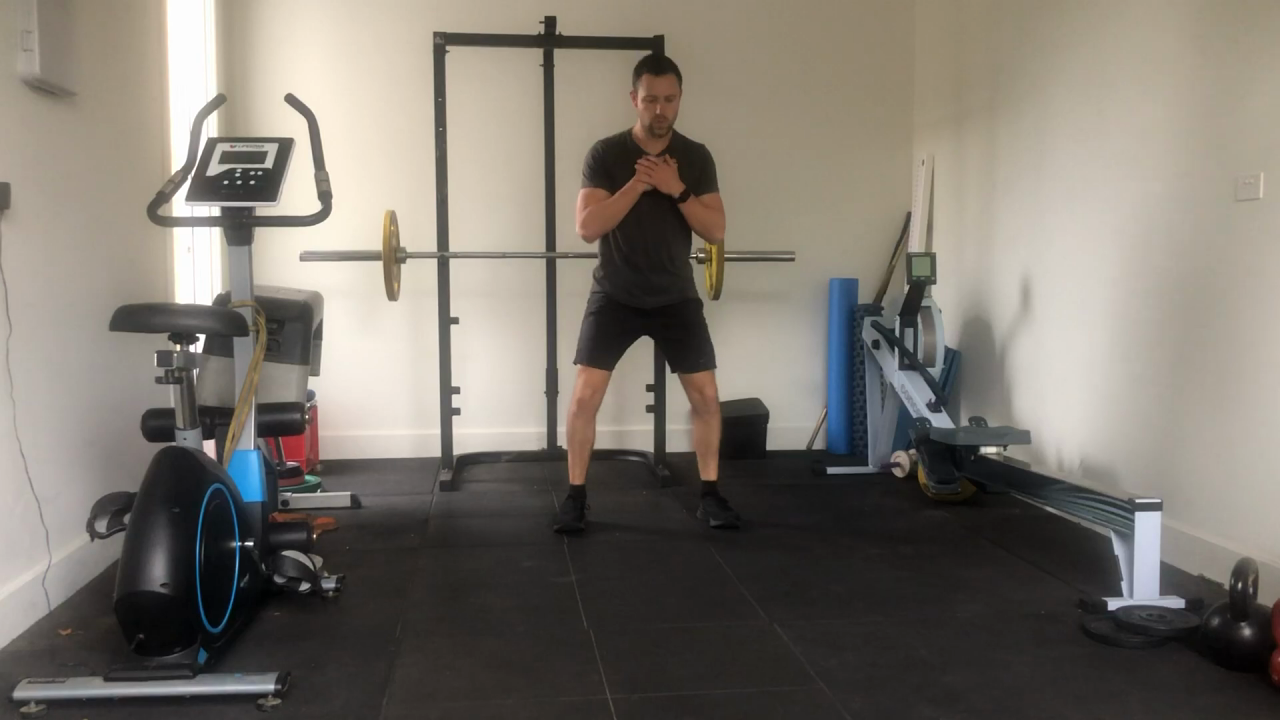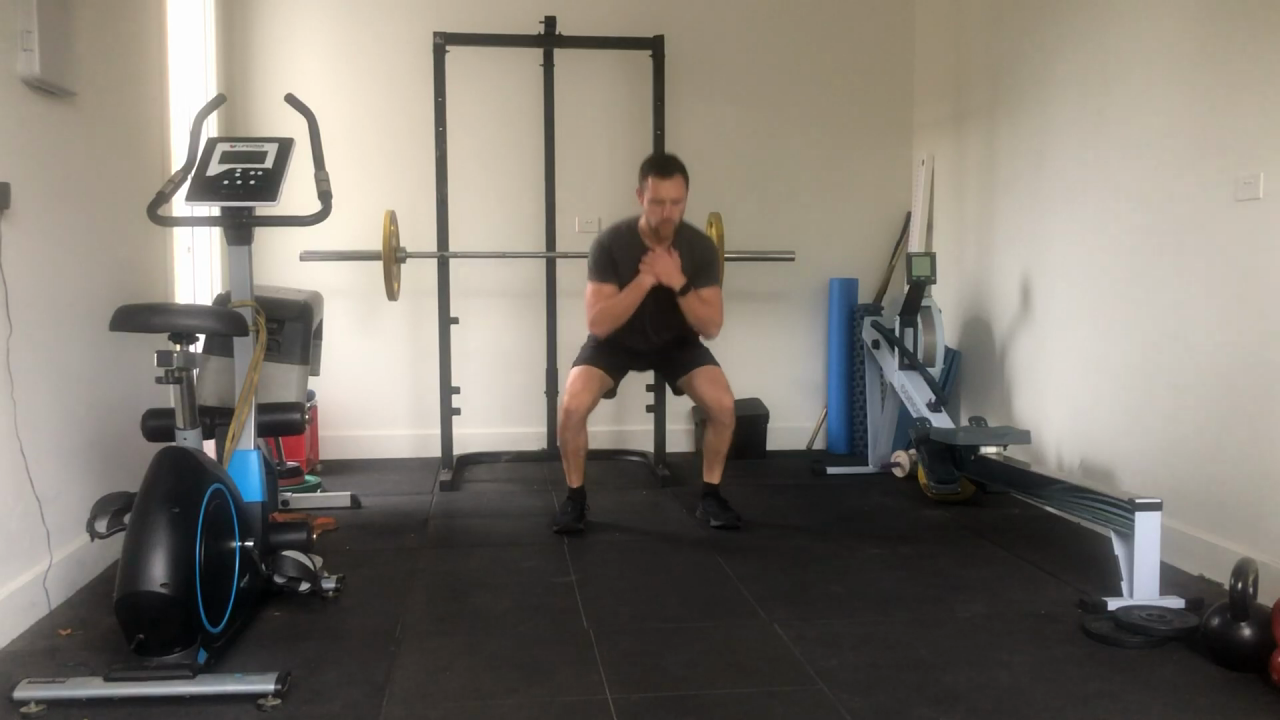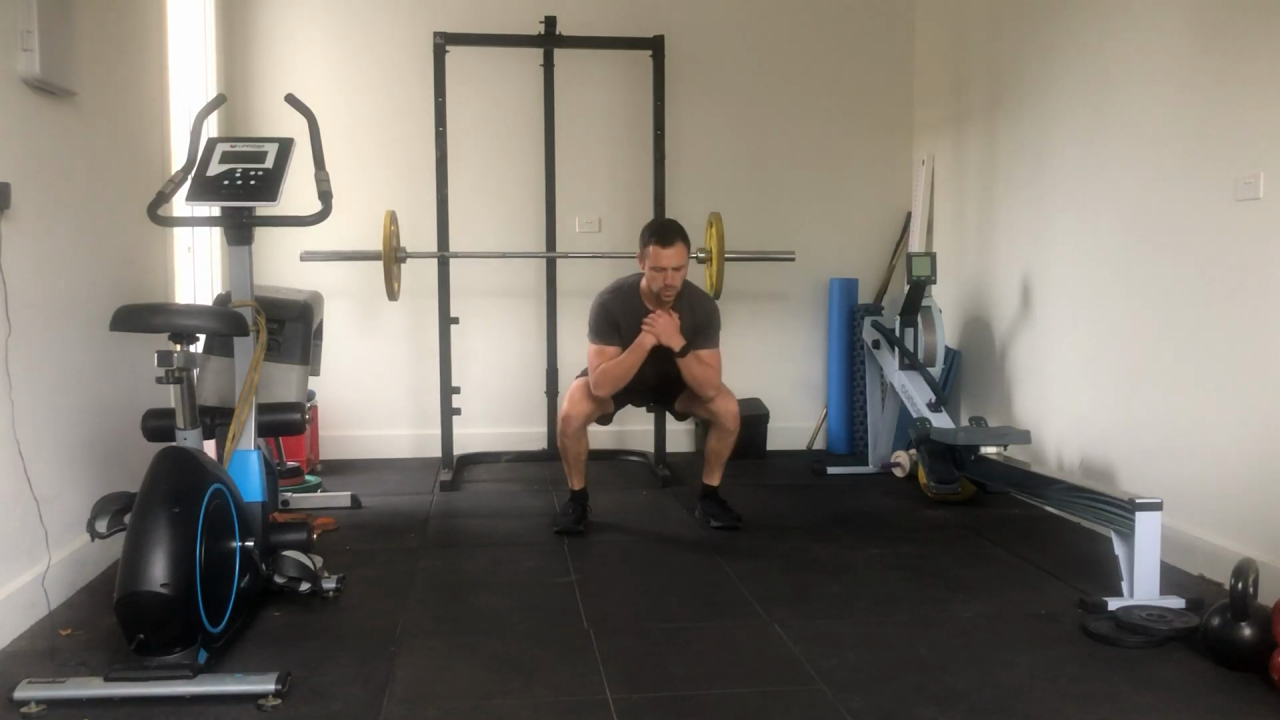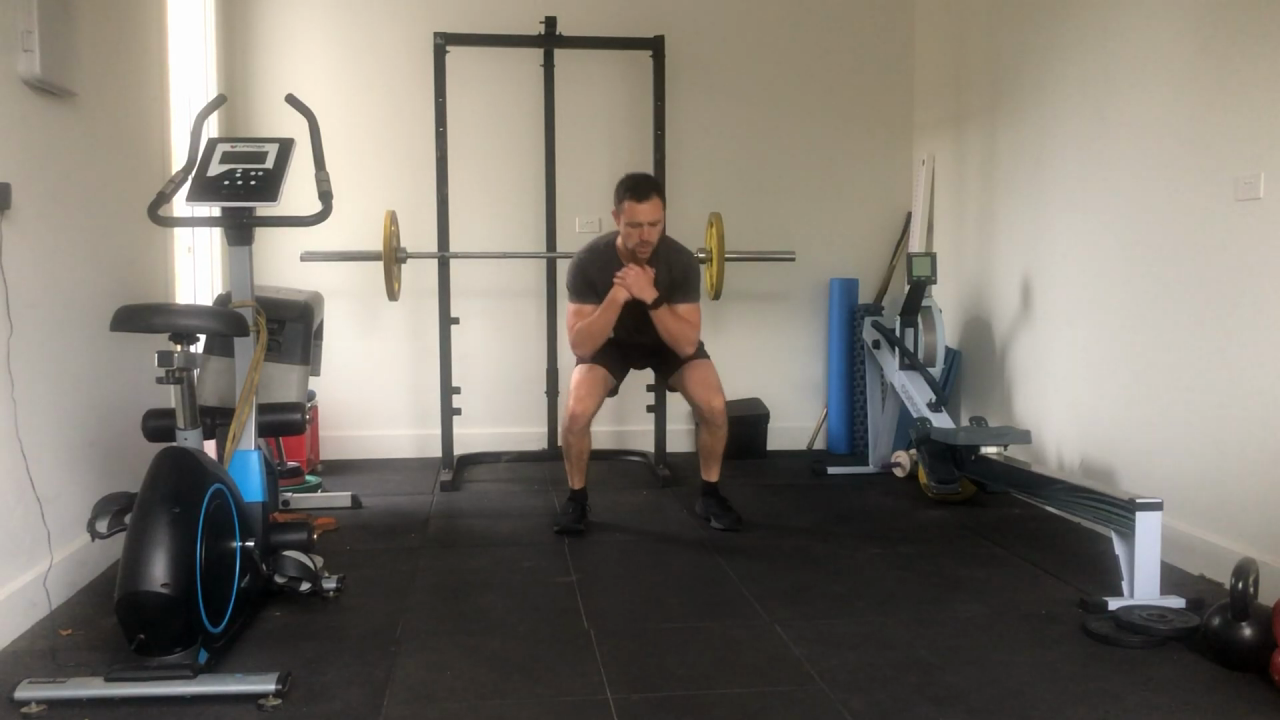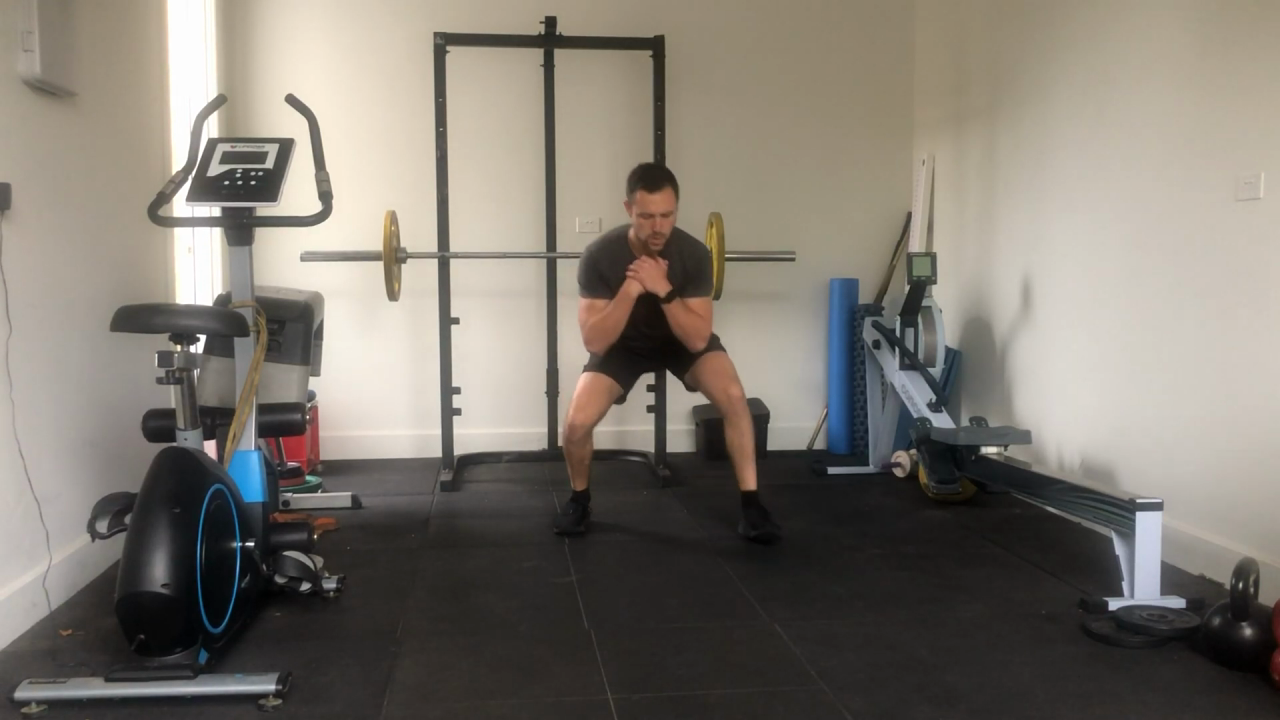
dt=0.3s
person 1, frame 1
left shoulder: (695, 156)
right shoulder: (606, 153)
left elbow: (717, 231)
right elbow: (587, 228)
left wrist: (677, 189)
right wrist: (637, 183)
left hip: (676, 297)
right hip: (615, 296)
left knee: (704, 395)
right knee: (585, 396)
left ankle: (709, 494)
right ankle: (576, 497)
person 1, frame 2
left shoulder: (701, 247)
right shoulder: (611, 244)
left elbow: (712, 326)
right elbow: (598, 324)
left wrist: (679, 284)
right wrist: (644, 280)
left hip: (675, 340)
right hip: (618, 341)
left knee: (722, 404)
right knee: (573, 407)
left ankle: (710, 496)
right ankle: (575, 497)
person 1, frame 3
left shoulder: (702, 307)
right shoulder: (610, 303)
left elbow: (709, 389)
right elbow: (600, 386)
left wrist: (678, 345)
right wrist: (645, 341)
left hip: (674, 377)
right hip: (618, 376)
left knee: (728, 411)
right knee: (572, 414)
left ankle: (709, 496)
right ankle: (577, 499)
person 1, frame 4
left shoulder: (680, 260)
right shoulder: (589, 261)
left elbow: (687, 344)
right elbow: (580, 346)
left wrist: (651, 297)
right wrist: (617, 295)
left hip: (668, 337)
right hip: (611, 339)
left knee: (714, 406)
right knee: (577, 412)
left ankle: (709, 494)
right ankle: (577, 499)
person 1, frame 5
left shoulder: (693, 253)
right shoulder: (600, 256)
left elbow: (698, 340)
right elbow: (593, 342)
left wrist: (664, 290)
right wrist: (629, 289)
left hip: (681, 336)
right hip: (623, 342)
left knee: (732, 396)
right knee: (577, 422)
left ankle: (751, 503)
right ankle: (579, 499)
